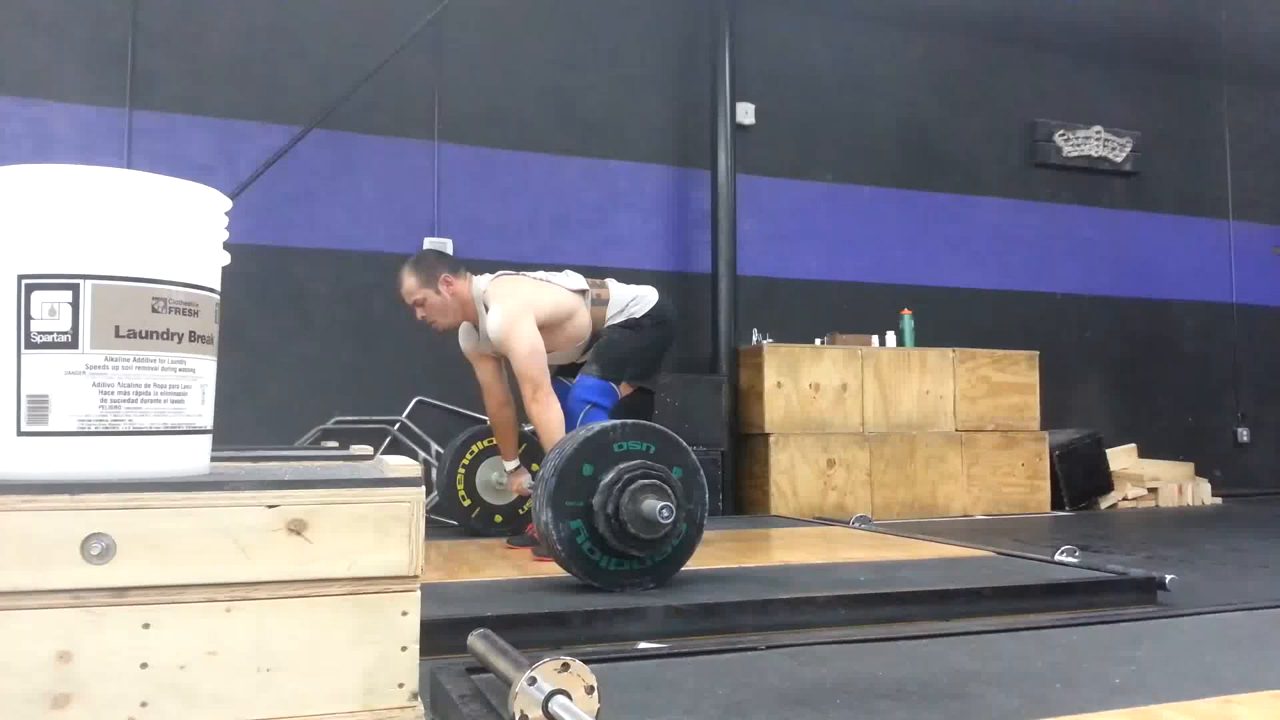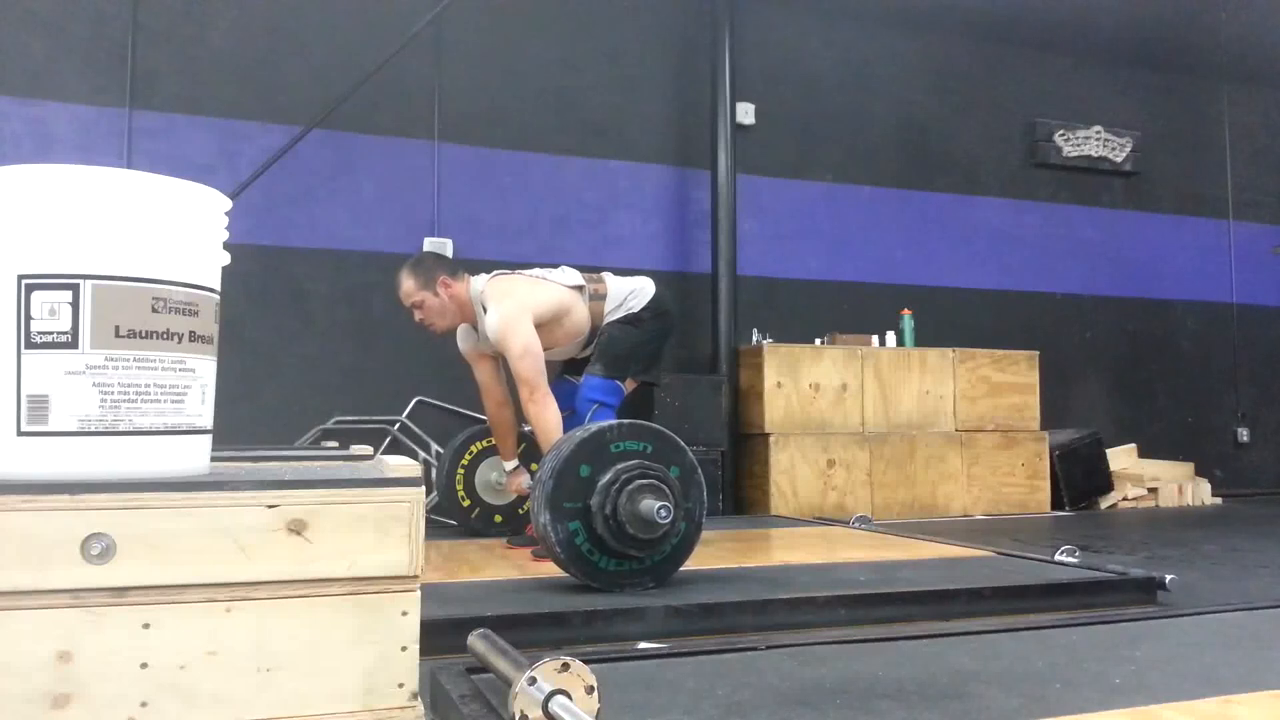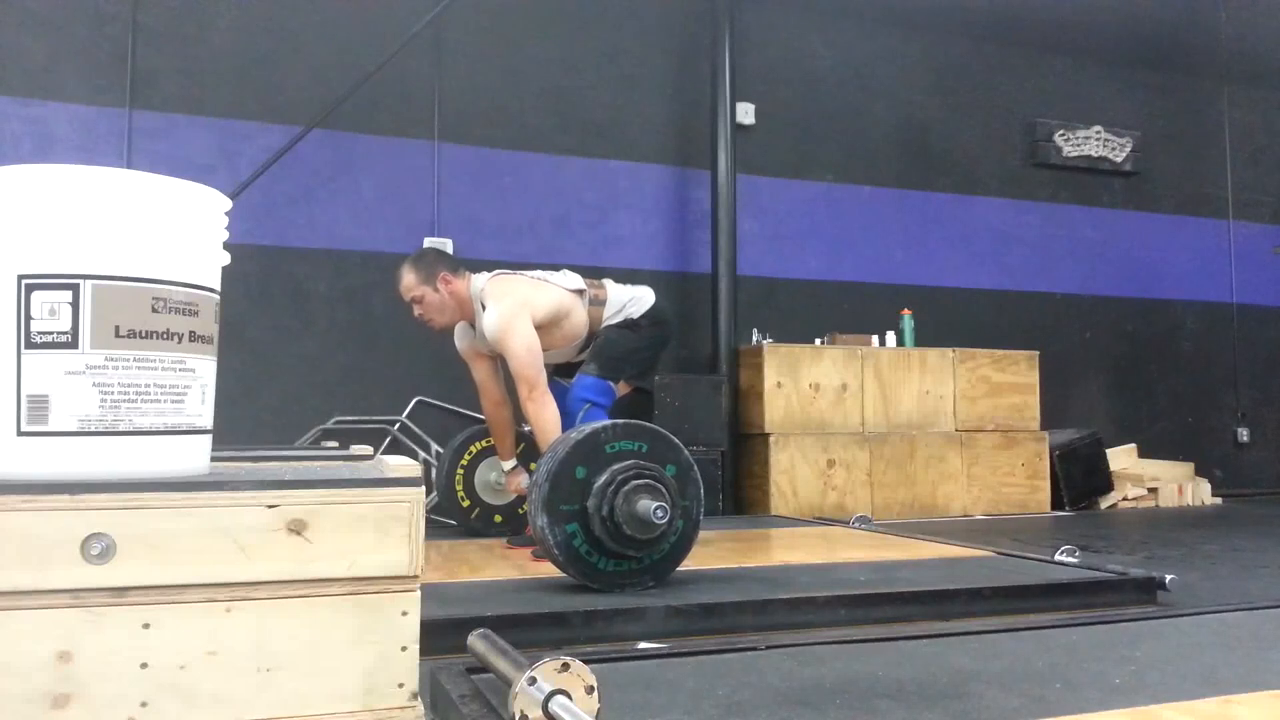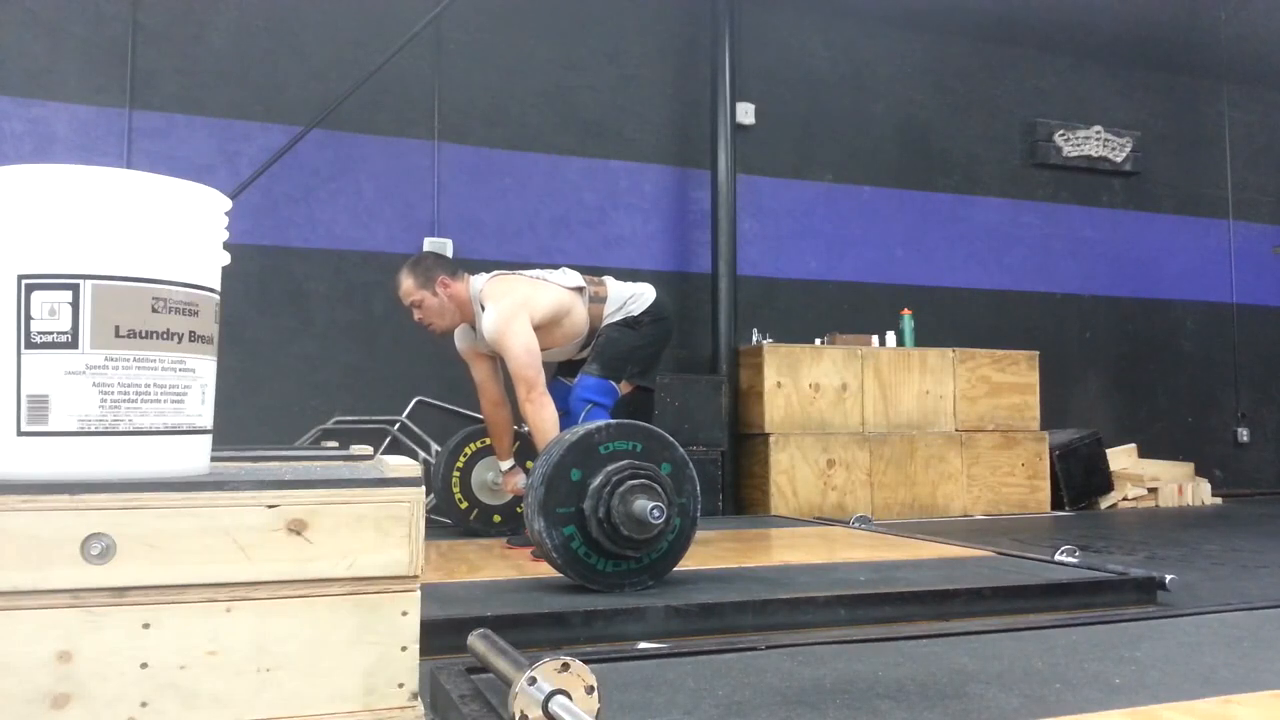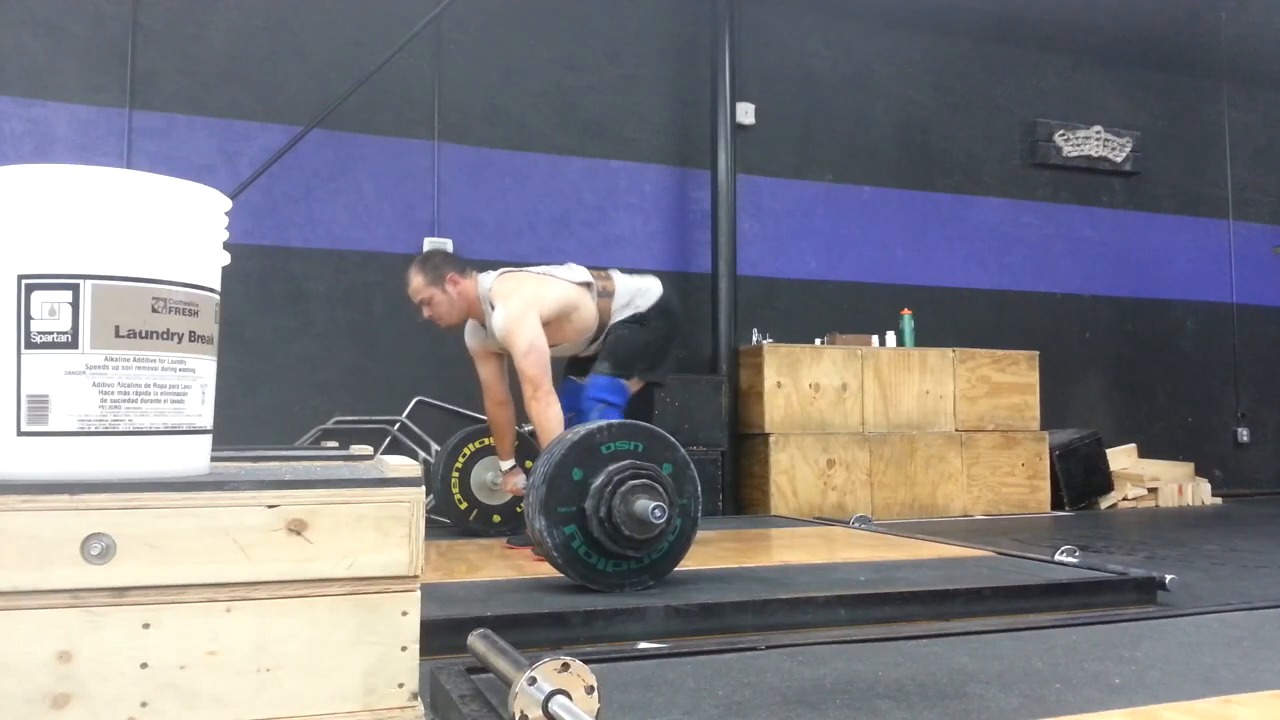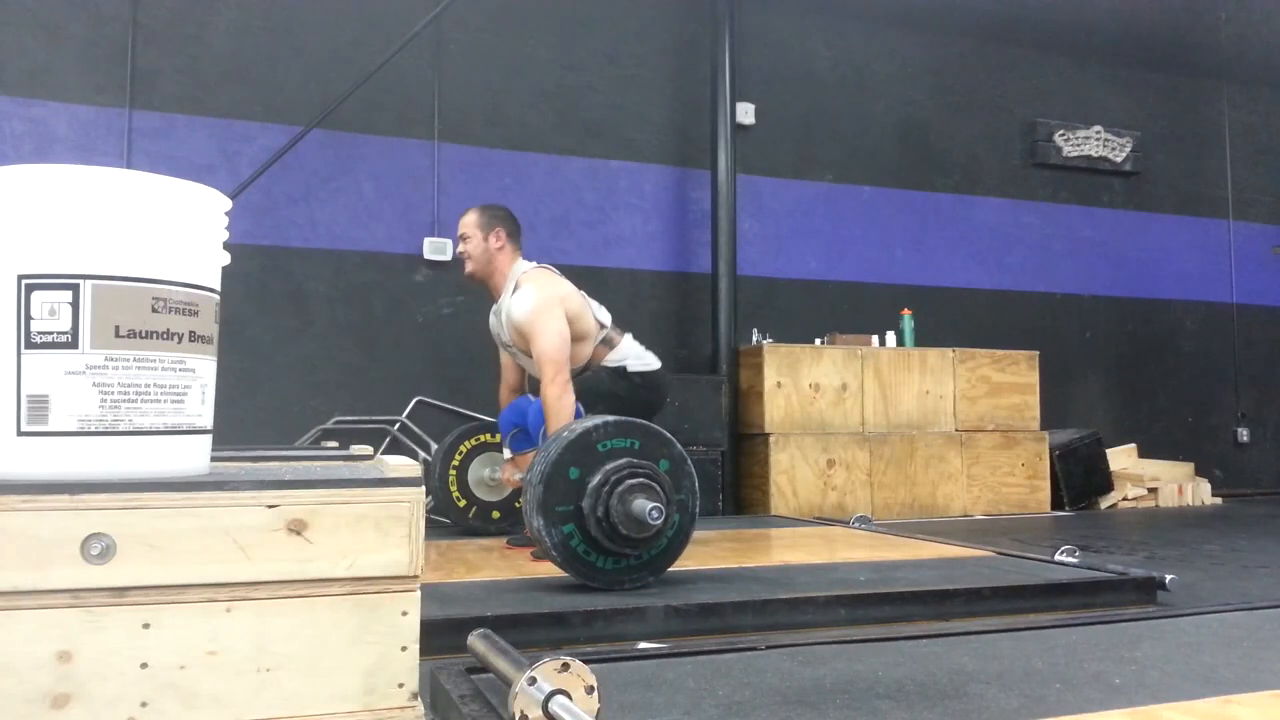
dt=0.4s
person 1, frame 1
left shoulder: (505, 313)
right shoulder: (471, 333)
left elbow: (539, 397)
right elbow: (498, 402)
right wrist: (513, 467)
left hip: (643, 318)
right hip: (606, 329)
left knee: (586, 401)
right knee: (560, 409)
person 1, frame 2
left shoulder: (503, 312)
right shoulder: (470, 334)
left elbow: (535, 396)
right elbow: (496, 401)
right wrist: (512, 466)
left hip: (640, 312)
right hip: (605, 325)
left knee: (593, 401)
right knee: (562, 408)
person 1, frame 3
left shoulder: (502, 312)
right shoulder: (467, 333)
left elbow: (535, 395)
right elbow: (493, 401)
right wrist: (511, 466)
left hip: (639, 319)
right hip: (602, 329)
left knee: (587, 401)
right knee: (556, 410)
person 1, frame 4
left shoulder: (500, 313)
right shoulder: (468, 333)
left elbow: (533, 397)
right elbow: (492, 401)
right wrist: (508, 466)
left hip: (640, 316)
right hip: (602, 326)
left knee: (589, 401)
right knee: (560, 409)
person 1, frame 5
left shoulder: (510, 309)
right shoulder: (477, 331)
left elbow: (540, 394)
right elbow: (497, 400)
right wrist: (508, 467)
left hip: (646, 312)
right hip: (609, 324)
left knee: (599, 403)
right knee: (565, 411)
person 1, frame 6
left shoulder: (533, 296)
right shoulder: (501, 311)
left elbow: (556, 383)
right elbow: (511, 387)
right wrist: (511, 457)
left hip: (635, 377)
right hip: (601, 375)
left knee: (549, 417)
right knee: (514, 419)
